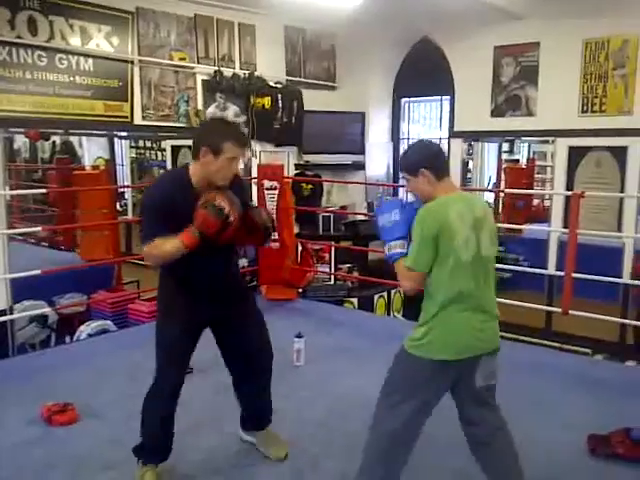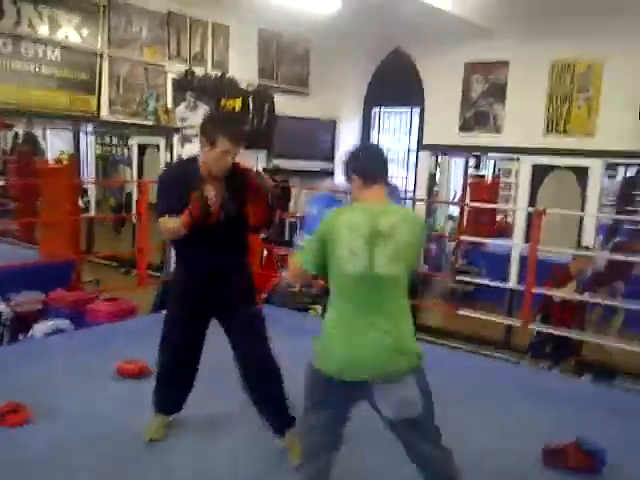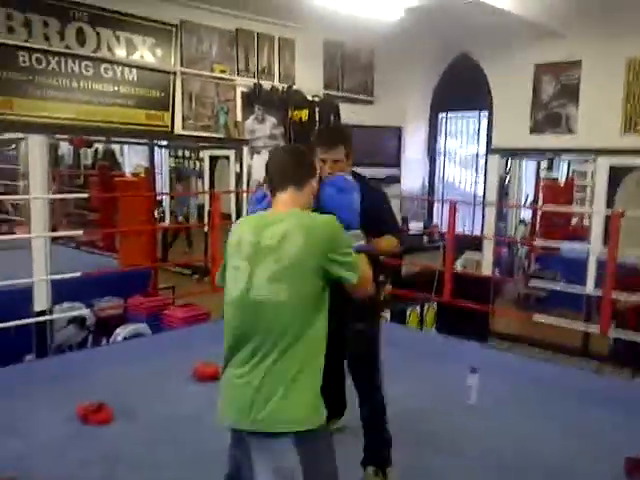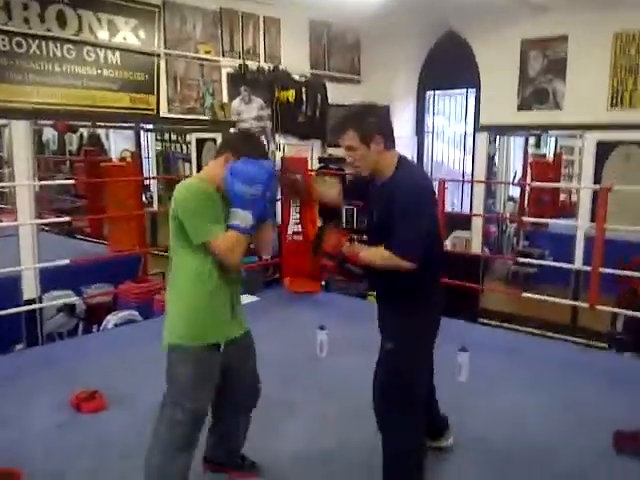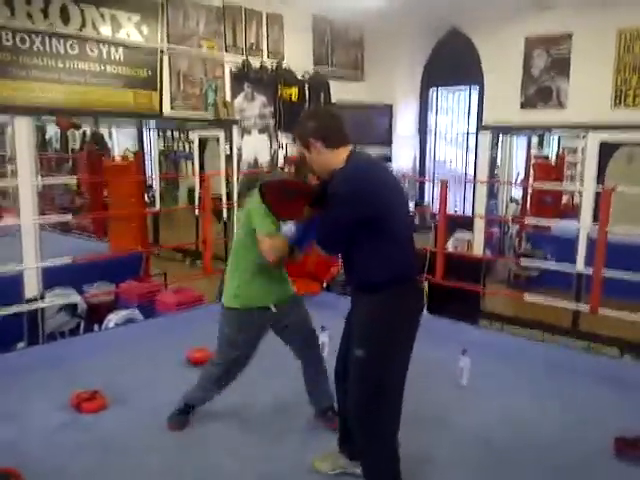
dt=1s
person 1, frame 1
left shoulder: (233, 186)
right shoulder: (163, 192)
right elbow: (152, 254)
left wrist: (256, 229)
right wrist: (197, 232)
left hip: (228, 285)
right hip: (182, 293)
left knee: (256, 354)
right knee: (169, 377)
left ankle: (256, 426)
person 1, frame 2
left shoulder: (243, 179)
right shoulder: (175, 176)
left elbow: (257, 227)
right elbow: (166, 231)
left wrist: (261, 208)
right wrist: (194, 214)
left hip: (235, 280)
right hip: (190, 281)
left knee: (256, 353)
right knee: (176, 349)
left ankle: (284, 427)
right ankle: (164, 410)
person 1, frame 3
left shoulder: (368, 192)
left elbow: (394, 242)
left wrist: (367, 245)
left hip: (356, 293)
left knee: (365, 373)
right knee: (325, 359)
right ankle: (331, 413)
person 1, frame 4
left shoulder: (410, 187)
right shoulder: (375, 176)
left elbow: (405, 256)
right elbow: (345, 192)
left wrist: (350, 250)
right wrist: (308, 187)
left hip: (414, 301)
right hip: (398, 296)
left knee: (392, 394)
right knee: (410, 371)
right ankle: (435, 430)
person 1, frame 5
left shoulder: (353, 180)
right shoulder: (357, 170)
left elbow: (327, 241)
right elbow: (327, 202)
left wrist: (320, 208)
left hip: (389, 300)
right hip: (374, 293)
left knee: (371, 398)
right knee: (348, 376)
person 2, frame 1
left shoulder: (430, 213)
right shoulder: (480, 206)
left elbow: (410, 283)
left wrist: (395, 241)
left hip: (438, 341)
right hip: (482, 336)
left knee: (392, 421)
right knee: (485, 422)
person 2, frame 2
left shoulder: (335, 219)
right shoulder: (412, 222)
left elbow: (294, 275)
left wrist: (311, 235)
left hip: (338, 356)
right hip: (393, 355)
left knee: (317, 435)
right knee: (425, 442)
person 2, frame 3
left shoulder: (240, 230)
right shoulder: (323, 229)
right elbow: (364, 286)
right wrist: (353, 235)
left hip: (240, 393)
right hip: (287, 400)
person 2, frame 4
left shoulder: (226, 195)
right shoulder: (192, 194)
left elbow: (265, 244)
right elbow: (229, 254)
left wrist: (263, 202)
right wrist: (247, 204)
left hip: (228, 321)
right hip: (193, 330)
left knee: (244, 394)
right knee: (183, 417)
person 2, frame 5
right shoulder: (262, 201)
right elbow: (270, 253)
left hip: (278, 294)
right hip: (244, 298)
left knee: (309, 346)
right knee: (228, 360)
left ankle: (324, 405)
right ankle: (189, 403)
